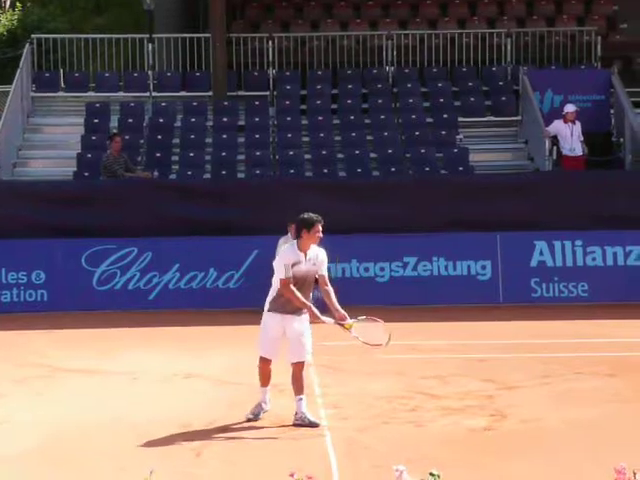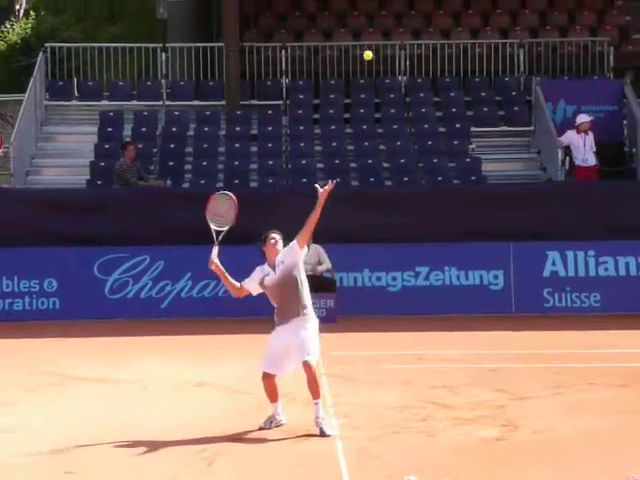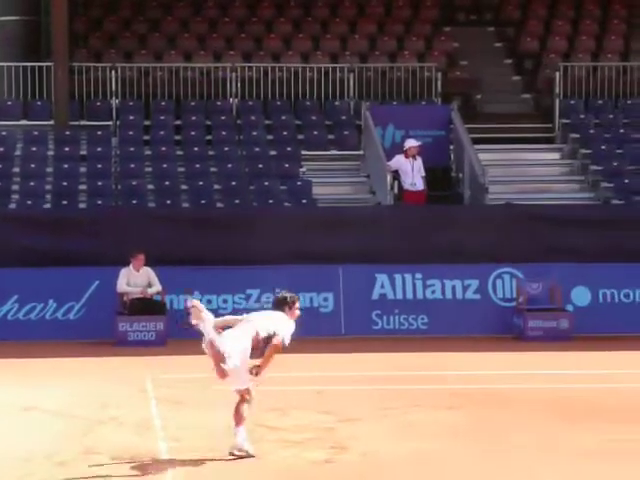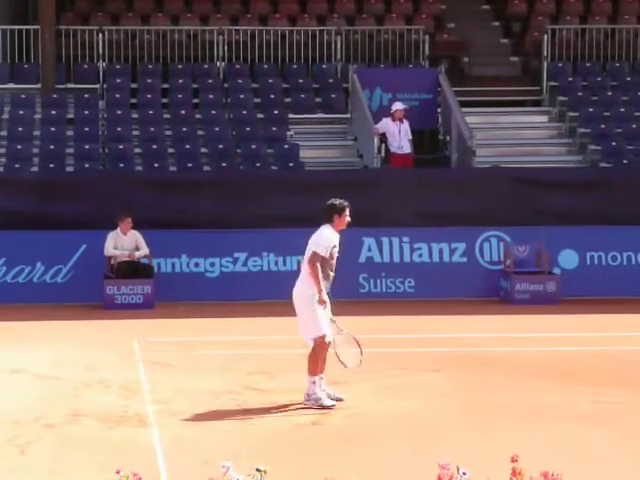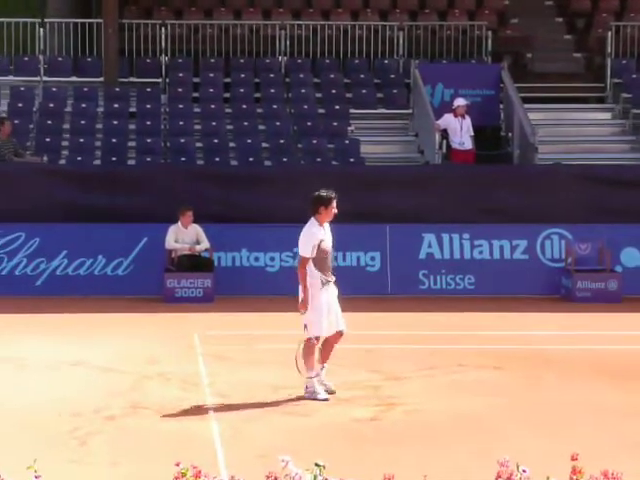
dt=1s
person 1, frame 1
left shoulder: (319, 255)
right shoulder: (285, 254)
left elbow: (325, 285)
right elbow: (287, 288)
left wrist: (337, 309)
right wrist: (310, 307)
left hip: (300, 316)
right hip: (275, 313)
left knee: (299, 365)
right knee: (264, 361)
left ankle: (301, 412)
right ankle: (264, 401)
person 1, frame 2
left shoulder: (292, 253)
right shoulder: (261, 274)
left elbow: (309, 228)
right elbow: (238, 291)
left wrist: (321, 200)
right wrist: (219, 269)
left hip: (304, 324)
right hip: (282, 328)
left knee: (309, 366)
right knee: (268, 376)
left ankle: (319, 417)
right ankle: (277, 414)
person 1, frame 3
left shoulder: (258, 314)
right shoulder: (287, 324)
left elbow: (229, 319)
right elbow: (276, 344)
right wrist: (261, 366)
right hip: (240, 341)
left knee: (246, 396)
right knee: (224, 374)
left ankle: (240, 442)
right ankle: (202, 316)
person 1, frame 4
left shoulder: (326, 234)
right shoulder: (328, 235)
right elbow: (312, 263)
right wrist: (321, 292)
left hip: (313, 294)
right hip: (310, 295)
left knee: (324, 342)
right knee: (320, 342)
left ankle: (319, 388)
right ankle: (312, 393)
person 1, frame 5
left shoulder: (325, 226)
right shoulder: (311, 232)
right elbow: (302, 265)
right wrist: (305, 295)
left hip: (327, 289)
right hip: (314, 292)
left knee: (336, 332)
right knee: (314, 338)
left ankle: (318, 376)
right ankle: (311, 385)
